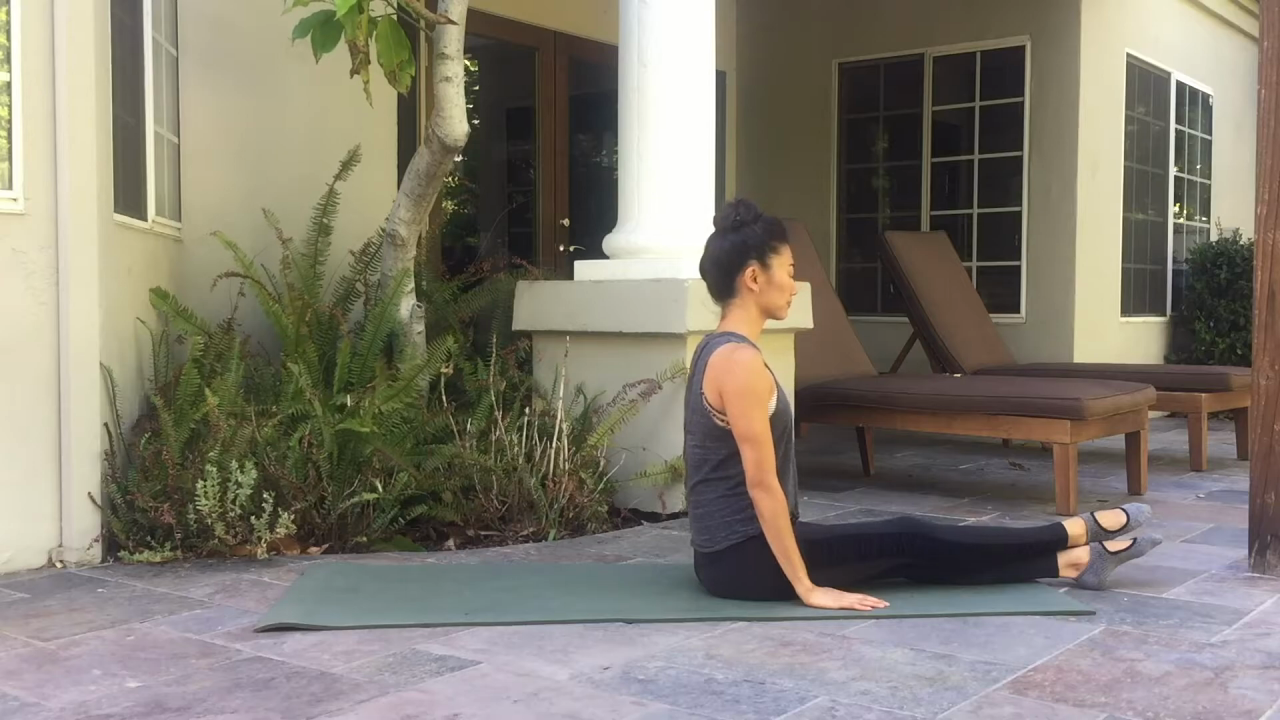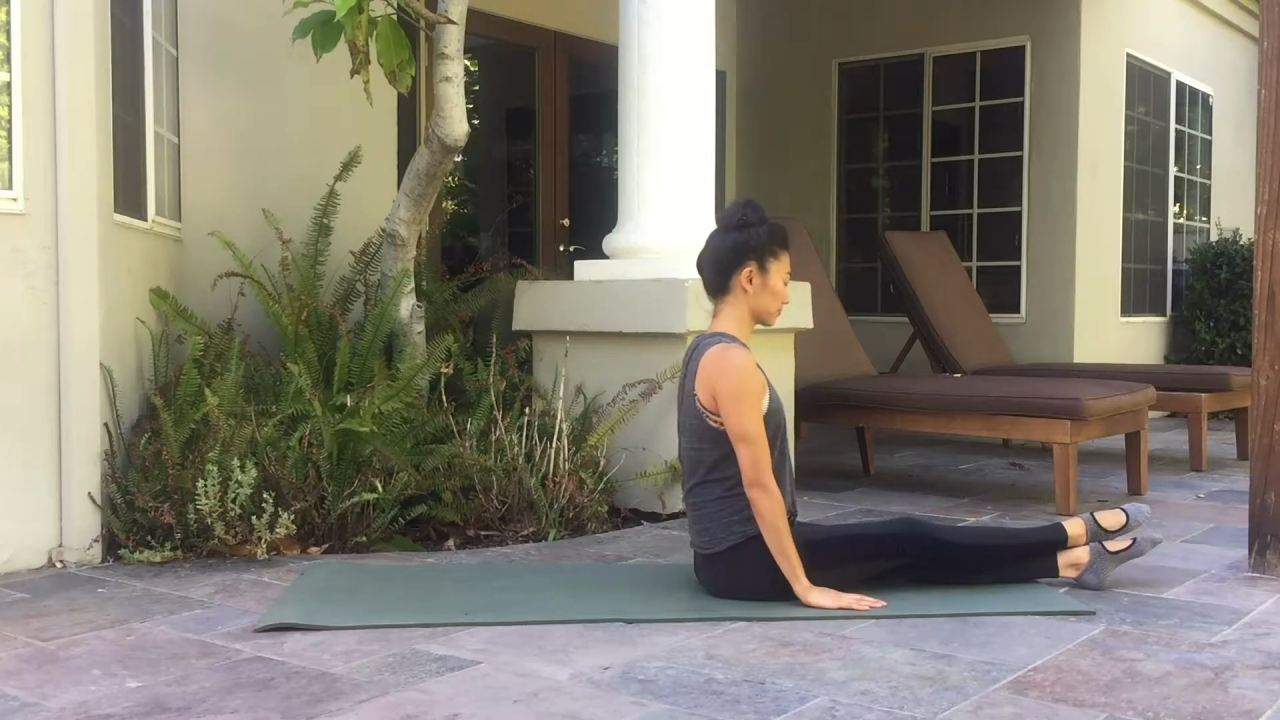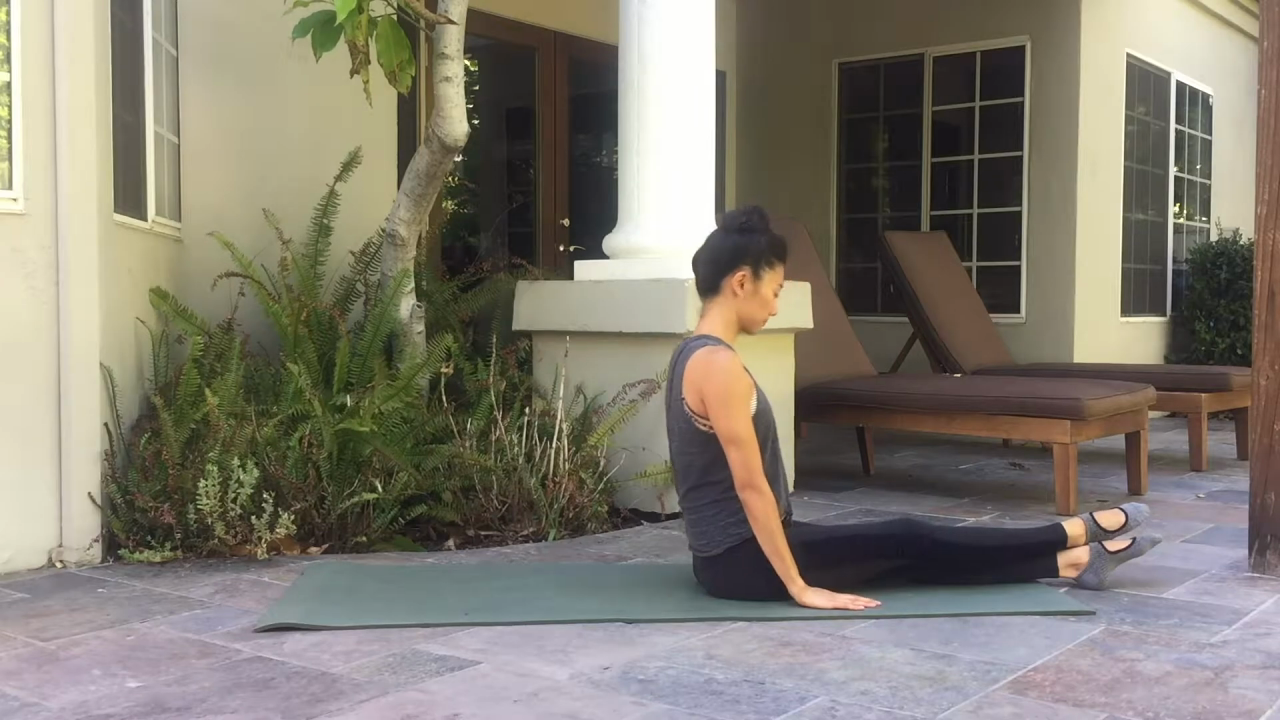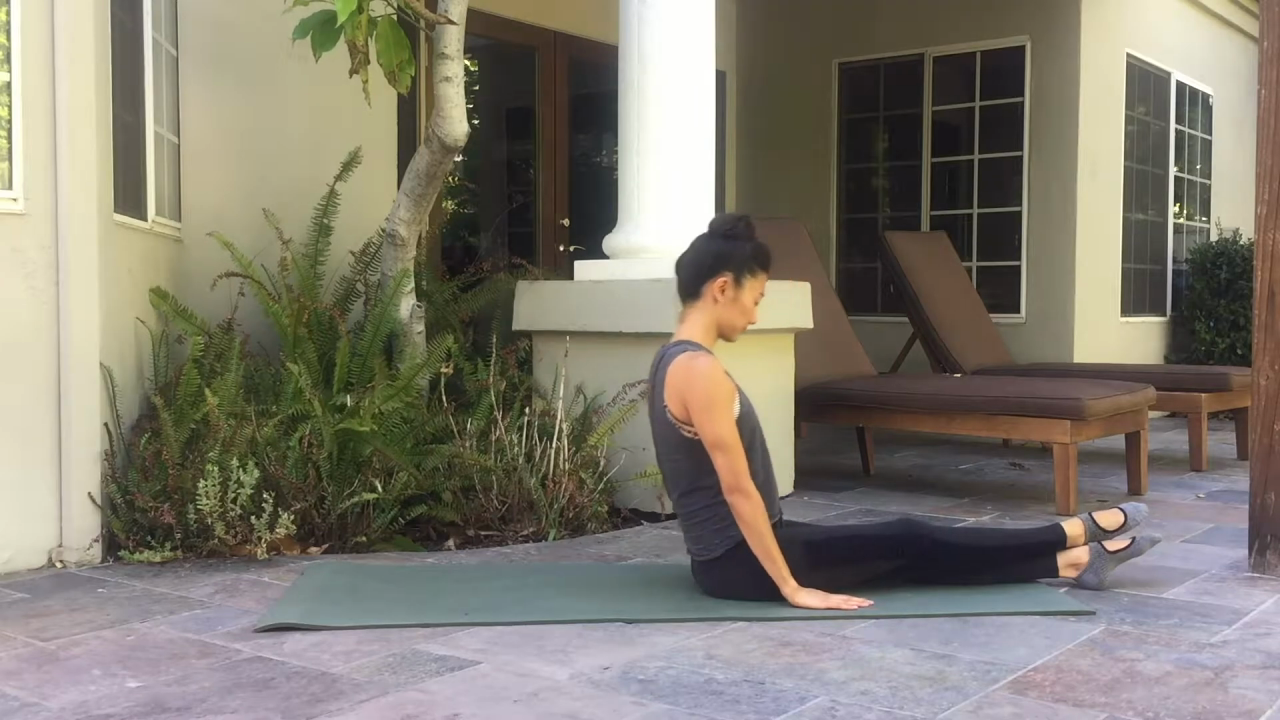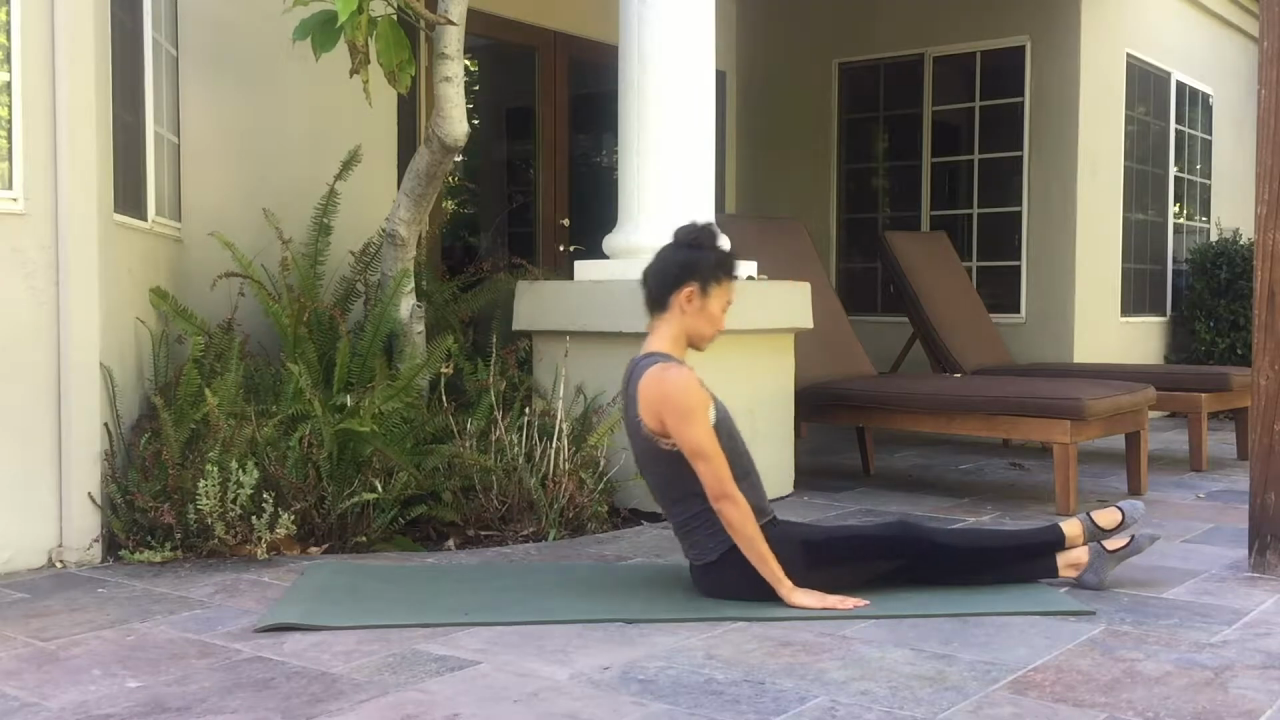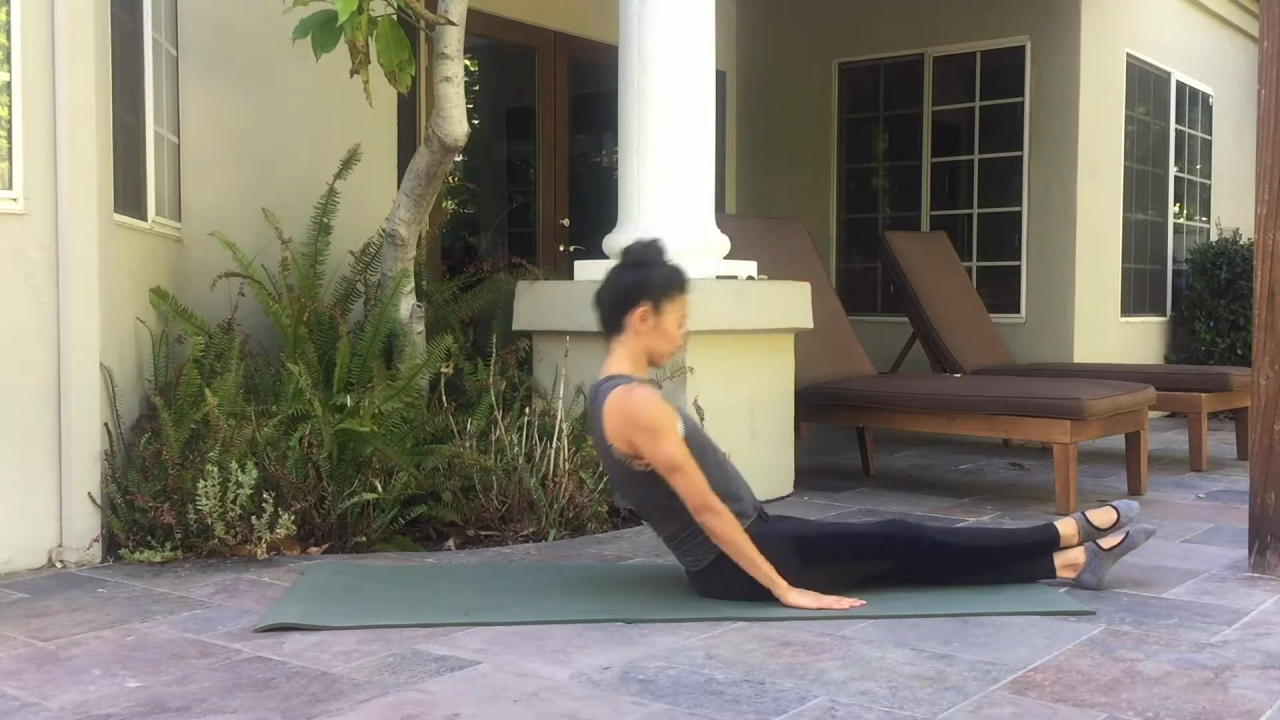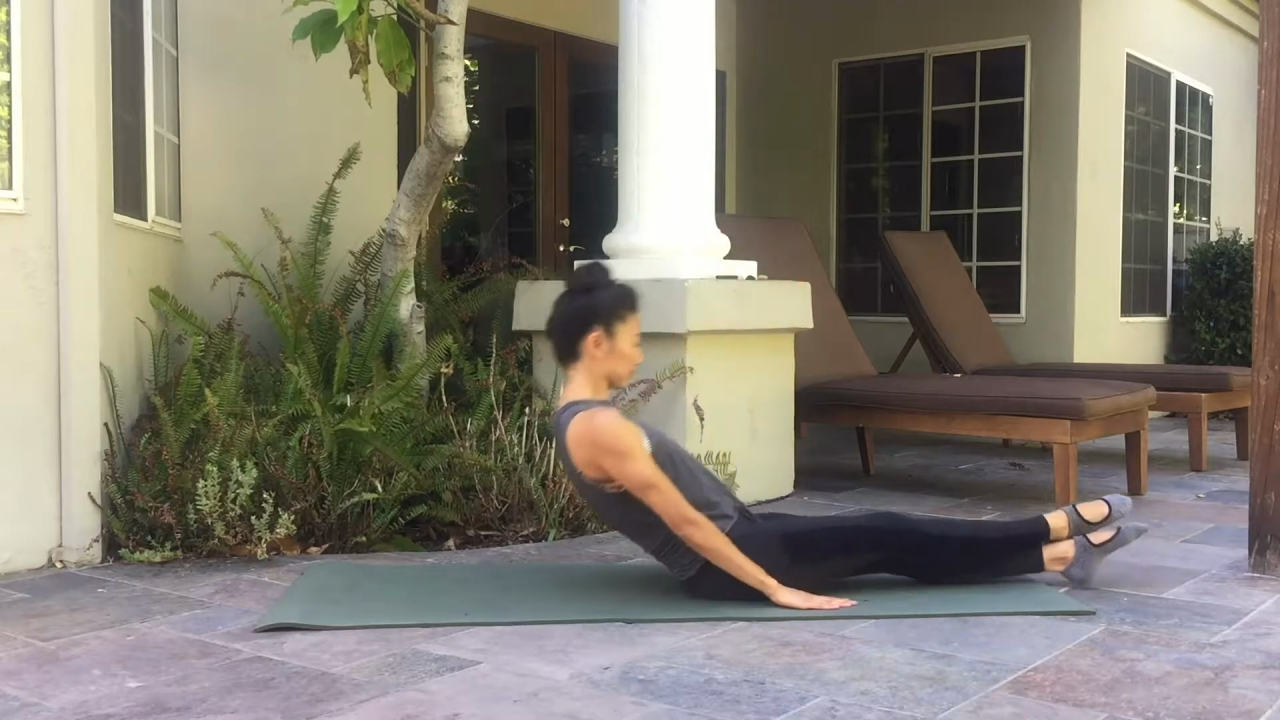
dt=0.1s
person 1, frame 1
left shoulder: (719, 350)
right shoulder: (740, 361)
right elbow: (762, 485)
right wrist: (806, 587)
left hip: (736, 552)
right hip: (748, 561)
left knee: (905, 547)
right knee: (908, 539)
left ankle: (1069, 560)
right ankle: (1081, 532)
person 1, frame 2
left shoulder: (709, 350)
right shoulder: (732, 361)
right elbow: (759, 484)
left wrist: (800, 570)
right wrist: (804, 586)
left hip: (734, 552)
right hip: (746, 561)
left knee: (905, 549)
right knee: (909, 539)
left ankle: (1069, 560)
right ankle: (1079, 533)
person 1, frame 3
left shoulder: (694, 355)
right shoulder: (718, 365)
right elbow: (751, 486)
right wrist: (800, 587)
left hip: (733, 554)
right hip: (746, 563)
left knee: (902, 547)
right knee: (908, 540)
left ankle: (1070, 561)
right ankle: (1081, 533)
person 1, frame 4
left shoulder: (676, 359)
right shoulder: (698, 370)
right elbow: (738, 489)
left wrist: (788, 572)
right wrist: (793, 588)
left hip: (730, 555)
right hip: (740, 564)
left knee: (899, 550)
right knee: (906, 540)
left ankle: (1069, 561)
right ankle: (1078, 533)
person 1, frame 5
left shoulder: (652, 374)
right shoulder: (670, 383)
right elbow: (724, 497)
left wrist: (789, 575)
right wrist: (787, 588)
left hip: (731, 558)
right hip: (737, 569)
left knee: (901, 543)
right knee: (904, 542)
left ankle: (1068, 561)
right ankle: (1077, 535)
person 1, frame 6
left shoulder: (617, 391)
right shoulder: (634, 402)
right elbow: (705, 506)
right wrist: (784, 587)
left hip: (739, 543)
right hip: (730, 566)
left knee: (892, 547)
right knee: (897, 540)
left ankle: (1063, 560)
right ankle: (1069, 534)
person 1, frame 7
left shoulder: (586, 416)
right shoulder: (595, 427)
right elbow: (684, 520)
right wrist: (775, 587)
left hip: (734, 538)
right hip: (723, 570)
left knee: (887, 542)
right knee: (890, 534)
left ankle: (1057, 549)
right ankle: (1063, 530)
